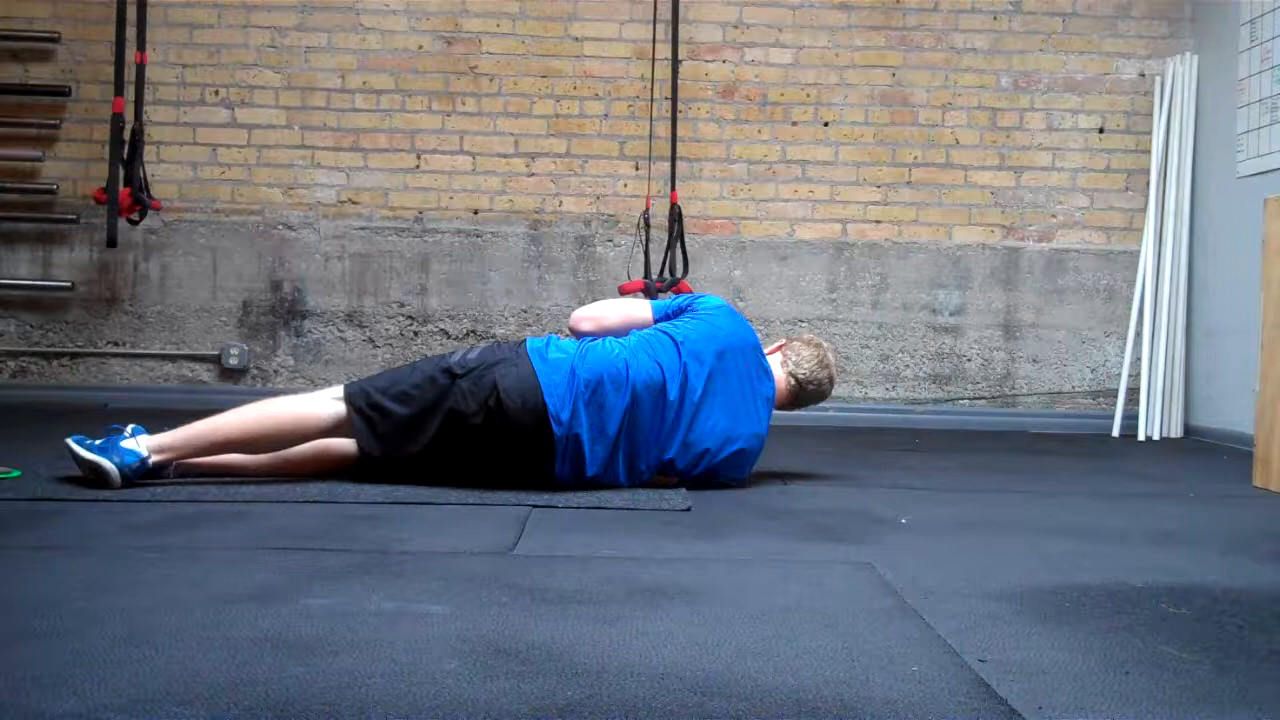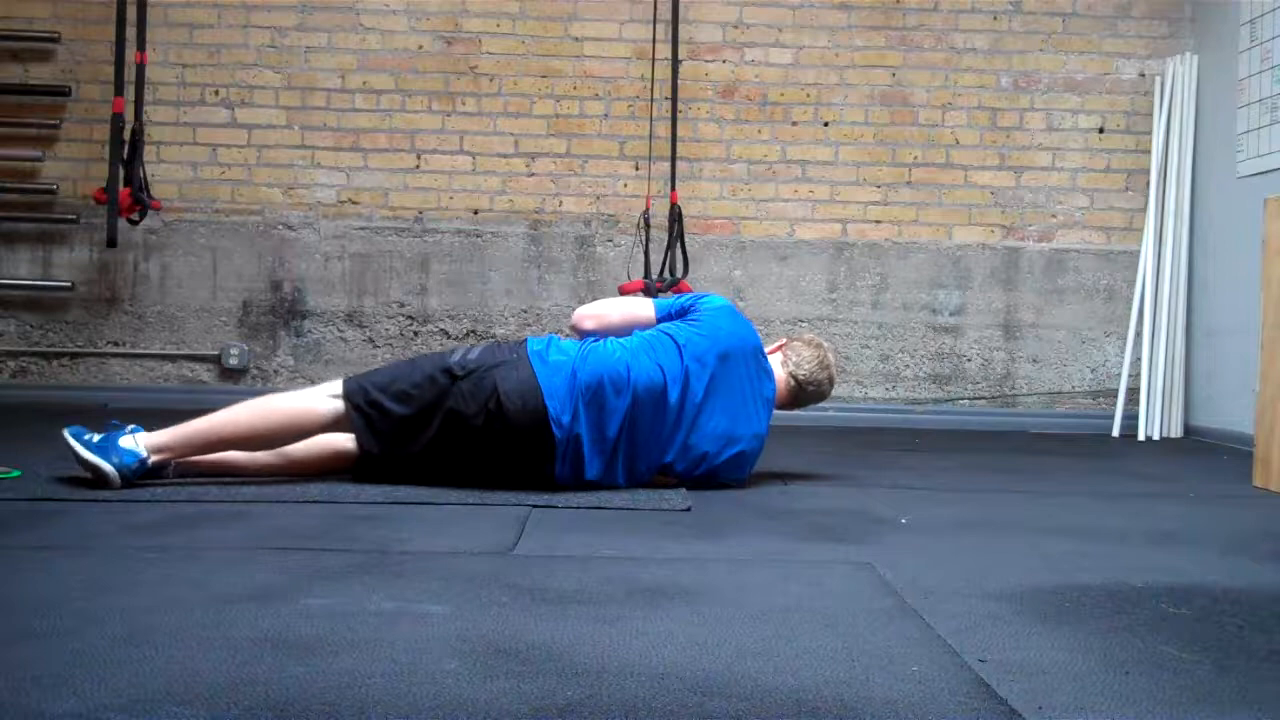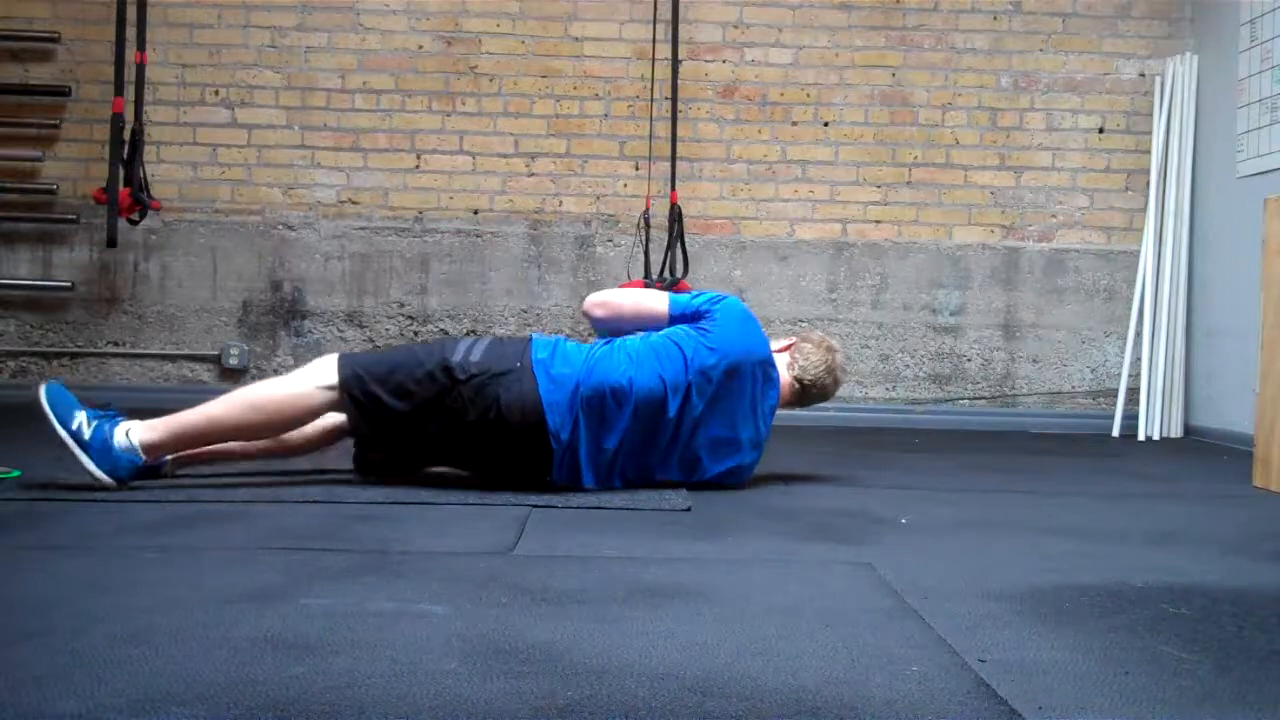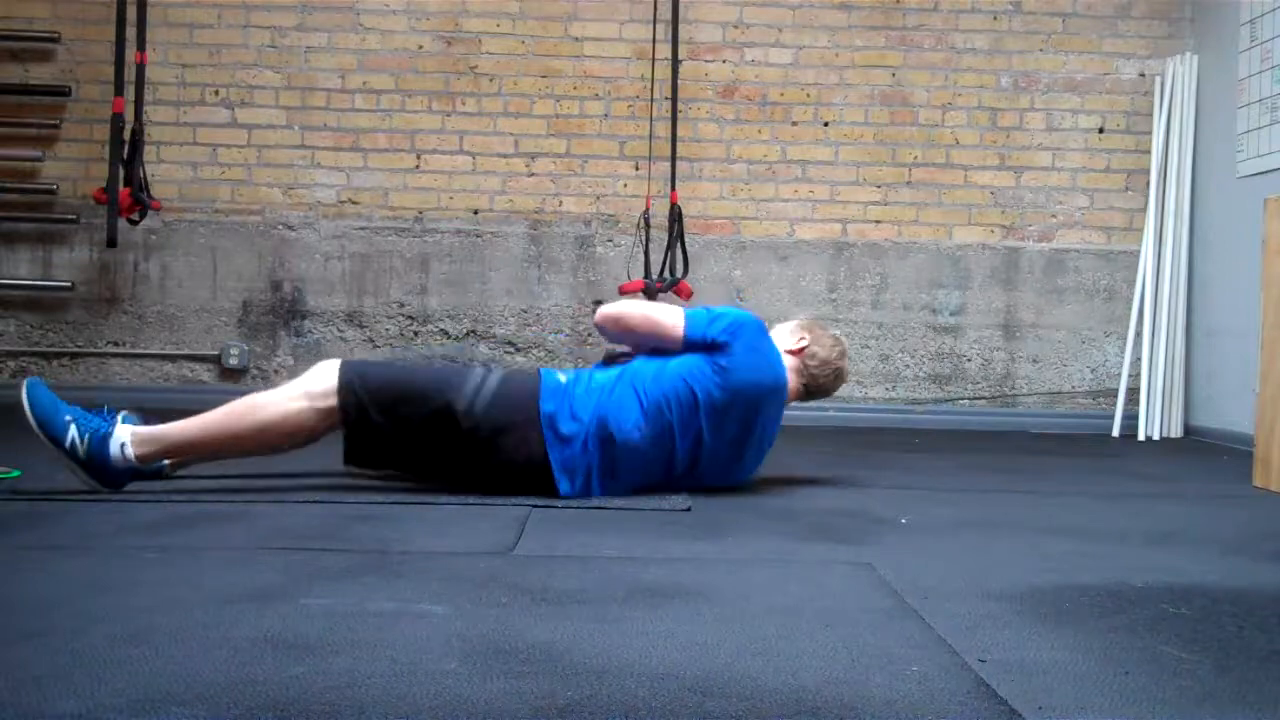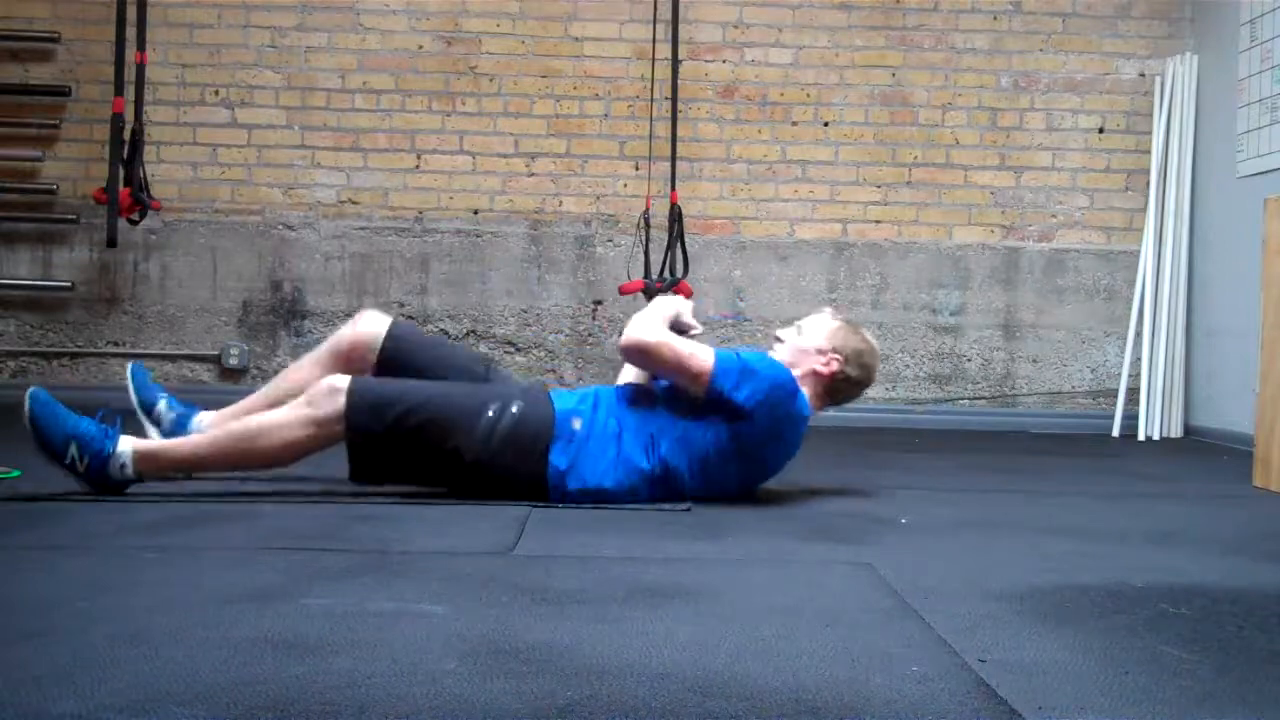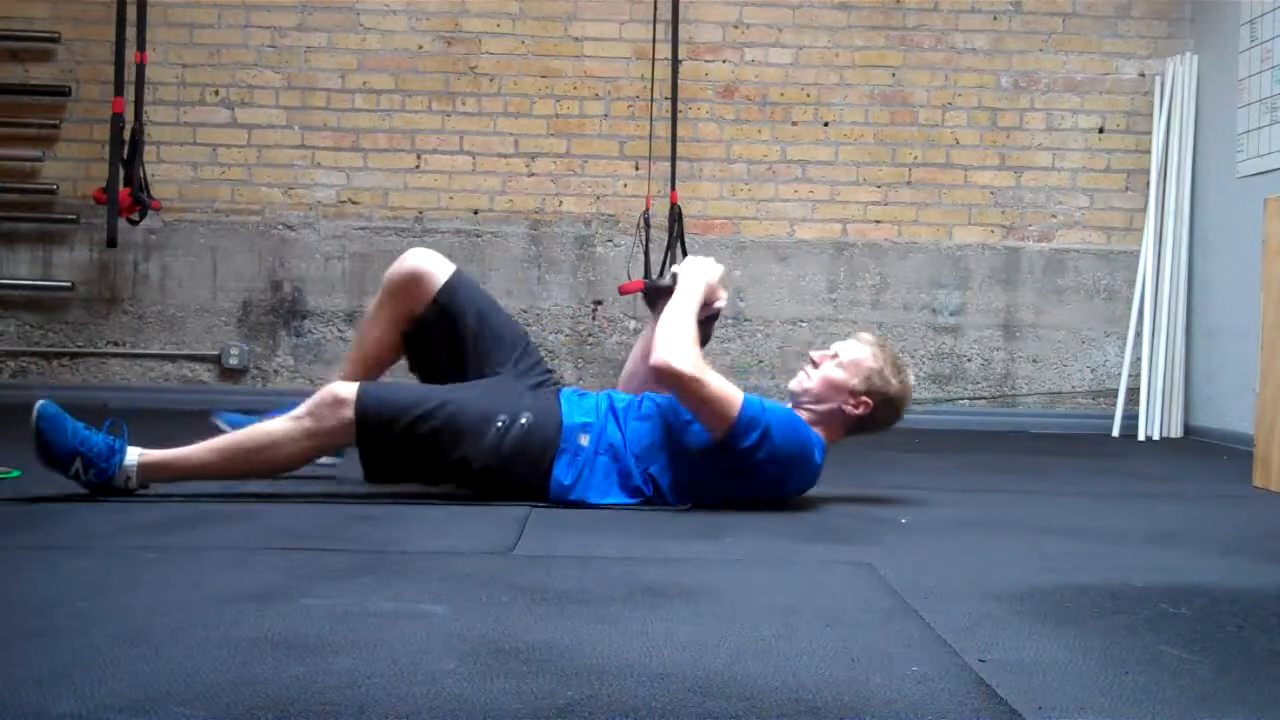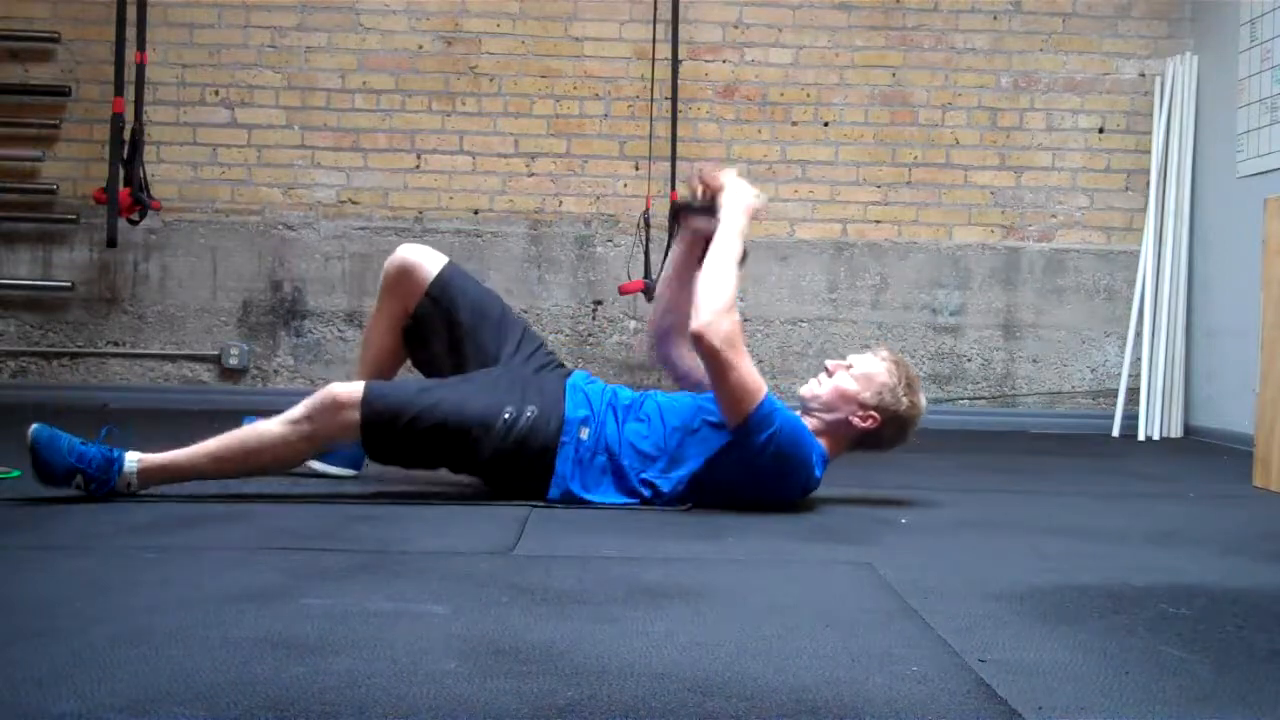
dt=0.3s
person 1, frame 1
left shoulder: (722, 319)
right shoulder: (742, 450)
left elbow: (585, 319)
right elbow: (654, 464)
left hip: (528, 380)
right hip: (547, 460)
left knee: (335, 411)
right knee: (349, 447)
left ankle: (145, 451)
right ankle: (167, 459)
person 1, frame 2
left shoulder: (725, 321)
right shoulder: (741, 451)
left elbow: (588, 320)
right elbow: (655, 460)
left hip: (527, 382)
right hip: (548, 459)
left knee: (334, 404)
right knee: (345, 445)
left ankle: (140, 447)
right ankle: (159, 458)
person 1, frame 3
left shoulder: (738, 323)
right shoulder: (741, 453)
left elbow: (600, 305)
right elbow: (654, 462)
left hip: (528, 384)
right hip: (547, 459)
left knee: (329, 380)
right knee: (342, 420)
left ankle: (131, 441)
right ankle: (158, 454)
person 1, frame 4
left shoulder: (747, 343)
right shoulder: (743, 445)
left elbow: (614, 315)
left wrist: (645, 328)
left hip: (542, 422)
right hip: (550, 461)
left knee: (327, 387)
right knee: (348, 381)
left ankle: (123, 446)
right ankle: (156, 446)
person 1, frame 5
left shoulder: (774, 393)
right shoulder: (763, 426)
left elbow: (638, 343)
left wrist: (659, 312)
right wrist: (660, 351)
left hip: (549, 452)
right hip: (552, 421)
left knee: (331, 403)
right knee: (363, 333)
left ankle: (125, 460)
right ankle: (198, 424)
person 1, frame 6
left shoulder: (788, 453)
right shoulder: (767, 429)
left elbow: (676, 368)
left wrist: (691, 287)
right wrist: (675, 306)
left hip: (548, 452)
right hip: (552, 404)
left knee: (333, 409)
right knee: (418, 272)
left ankle: (125, 467)
right ankle: (340, 425)
person 1, frame 7
left shoulder: (790, 458)
right shoulder: (777, 426)
left elbow: (708, 335)
right elbow: (664, 337)
left wrist: (735, 222)
right wrist: (698, 235)
left hip: (551, 444)
right hip: (556, 390)
left knee: (331, 405)
right knee: (410, 265)
left ankle: (126, 471)
right ankle: (350, 443)
